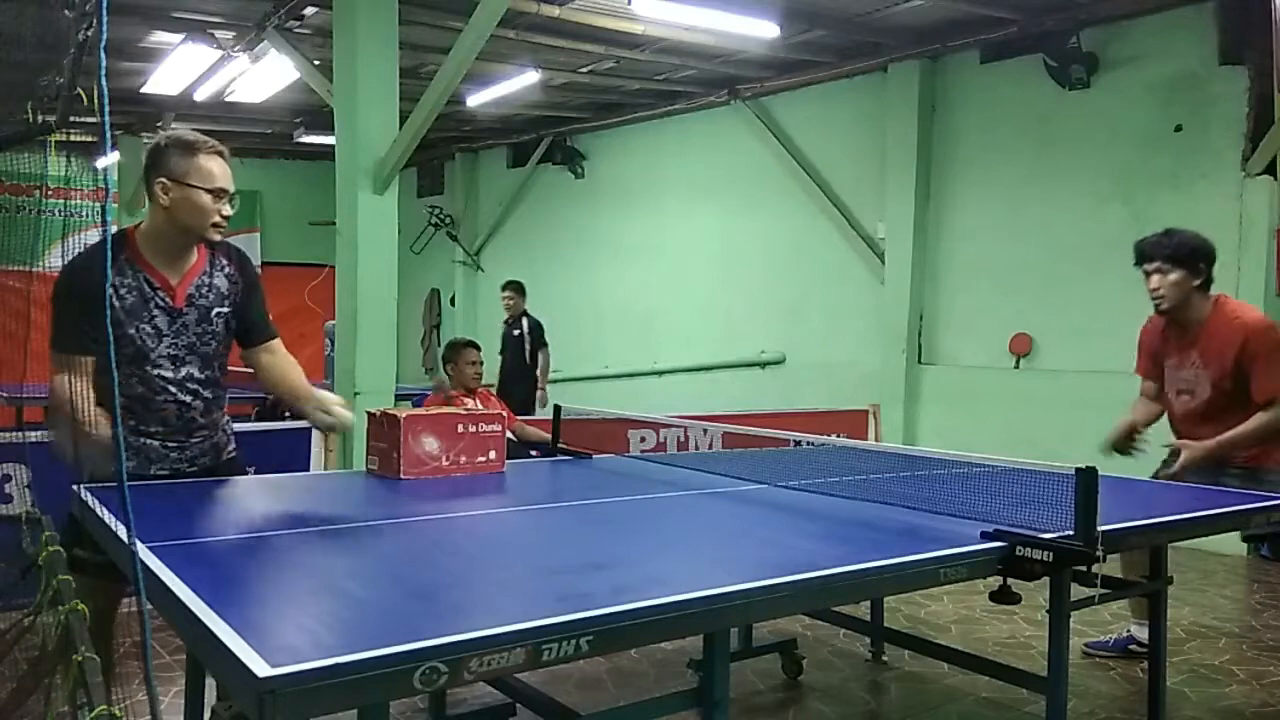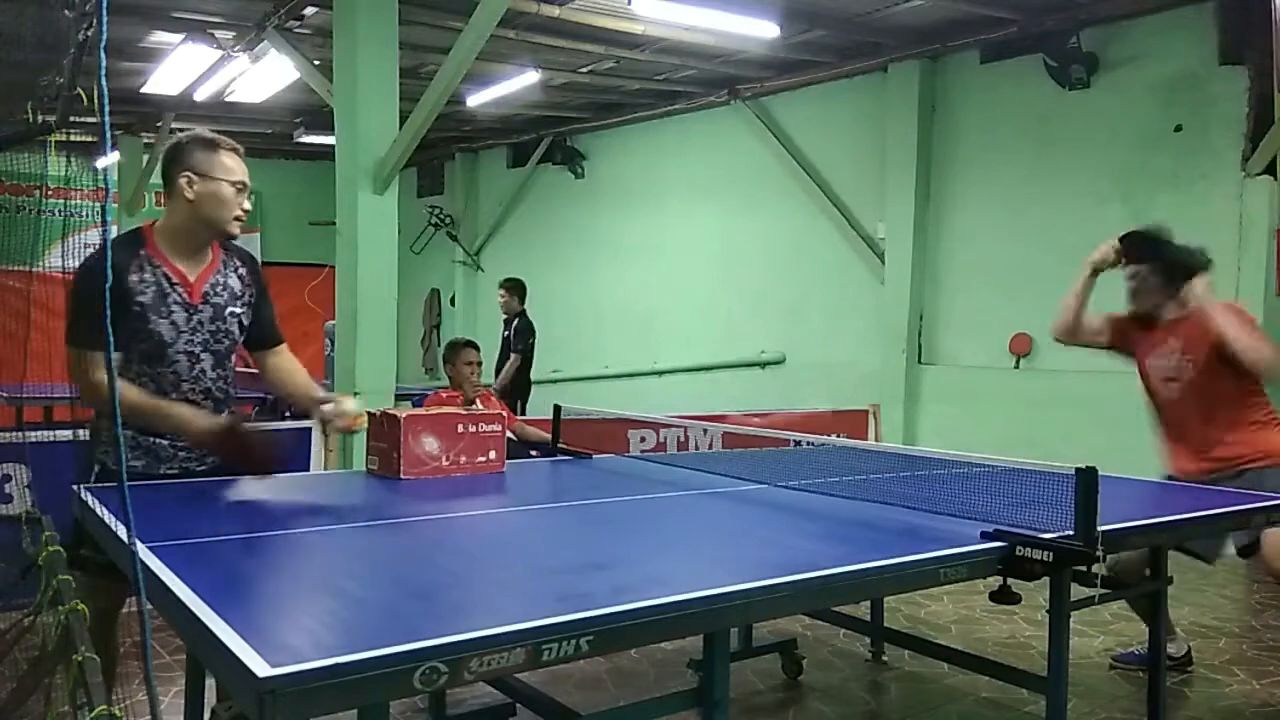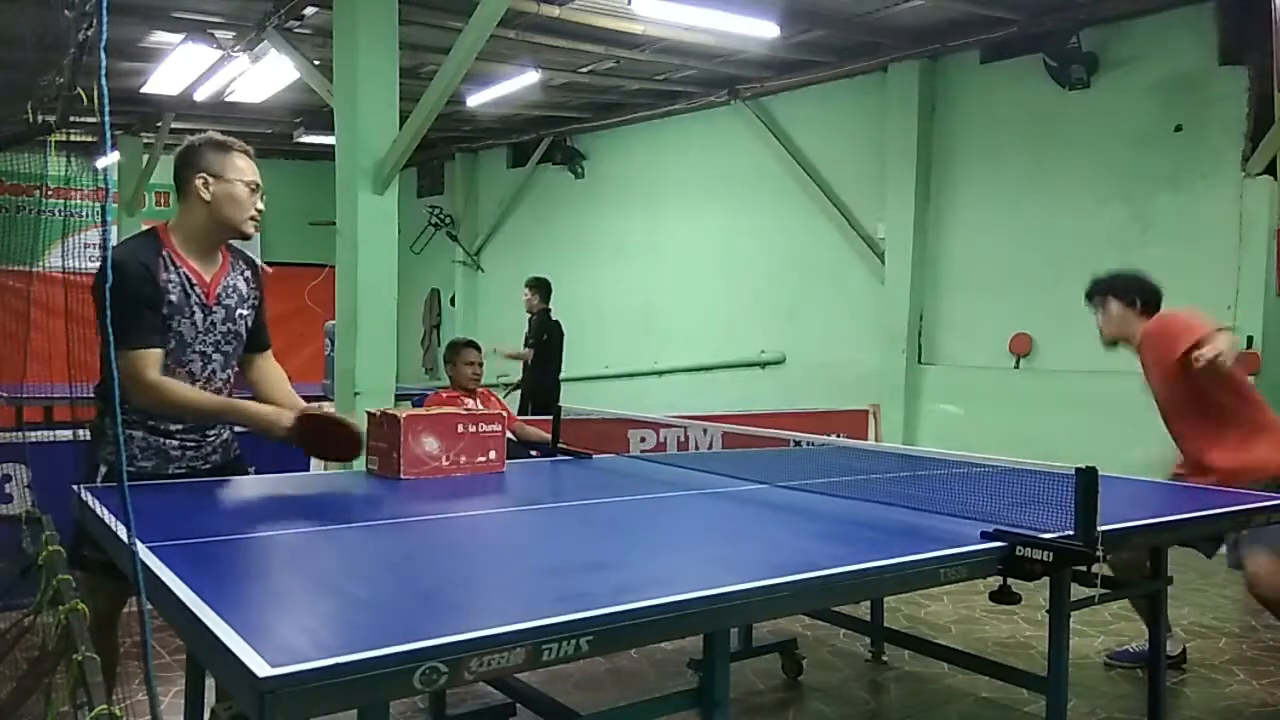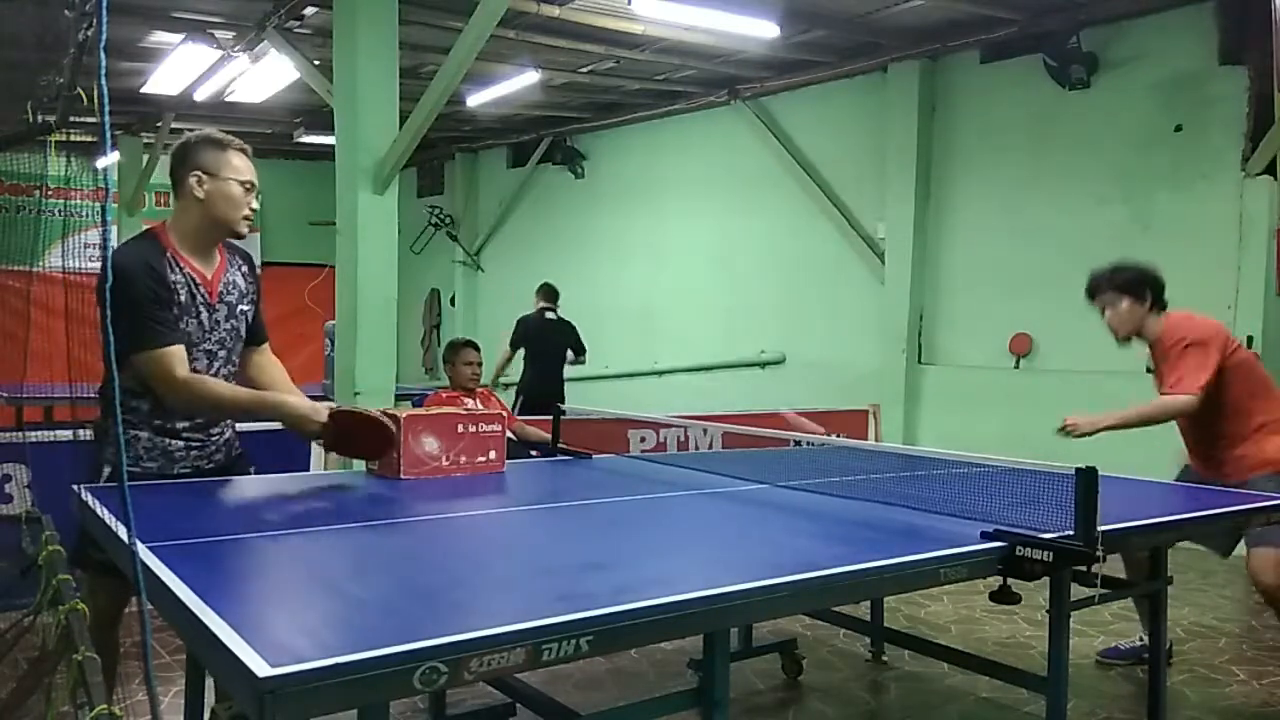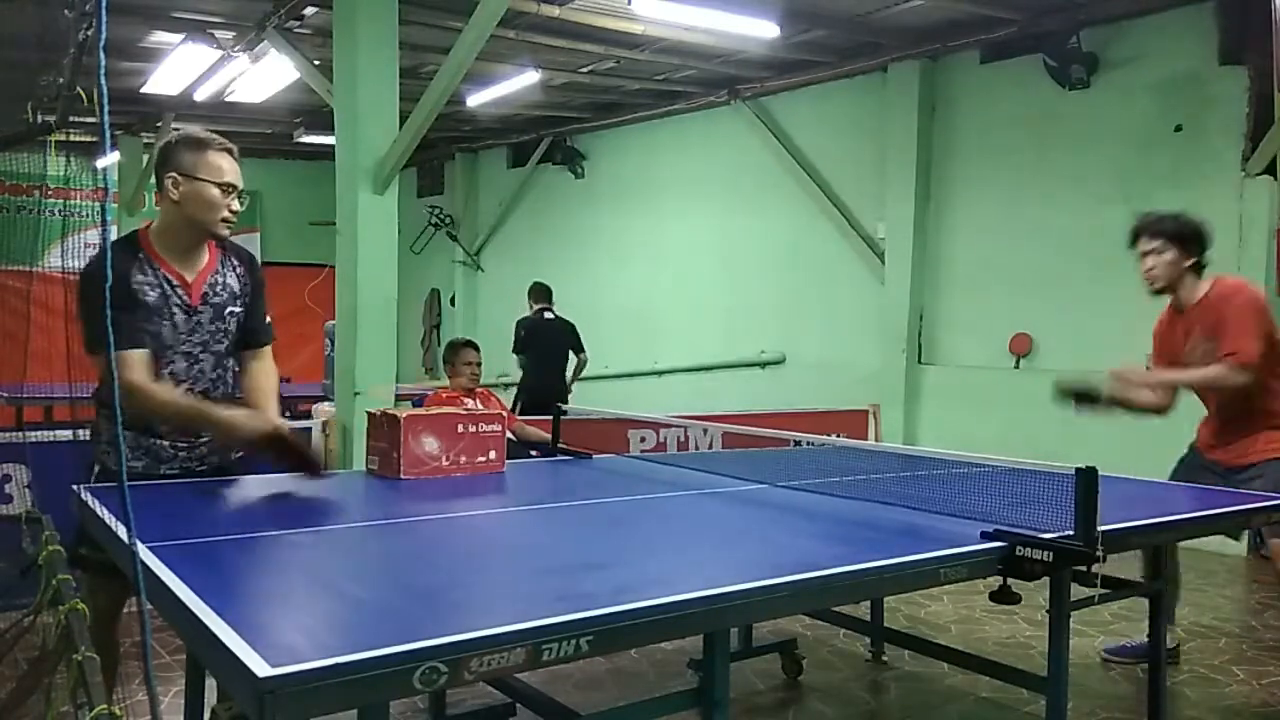
dt=1s
person 1, frame 1
left shoulder: (233, 267)
right shoulder: (91, 273)
left elbow: (267, 353)
right elbow: (70, 377)
left wrist: (312, 402)
right wrist: (83, 419)
left hip: (214, 464)
right hip: (122, 470)
right knee: (94, 607)
person 1, frame 2
left shoulder: (244, 270)
right shoulder: (111, 268)
left elbow: (273, 358)
right elbow: (93, 380)
left wrist: (322, 404)
right wrist: (182, 421)
left hip: (218, 468)
right hip: (131, 469)
right knee: (100, 605)
person 1, frame 3
left shoulder: (246, 272)
right shoulder: (132, 266)
left elbow: (258, 362)
right elbow: (144, 385)
left wrist: (302, 413)
right wrist: (254, 417)
left hip: (217, 463)
right hip: (135, 467)
right knee: (101, 605)
person 1, frame 4
left shoulder: (242, 267)
right shoulder: (135, 267)
right elbow: (175, 383)
left wrist: (305, 407)
right wrist: (281, 408)
left hip: (220, 460)
right hip: (140, 467)
right knee: (103, 606)
person 1, frame 5
left shoulder: (241, 266)
right shoulder: (112, 273)
left elbow: (258, 356)
right elbow: (134, 386)
left wrist: (268, 421)
right wrist: (222, 418)
left hip: (220, 465)
right hip: (132, 467)
right knee: (103, 607)
person 2, frame 1
right shoulder: (1155, 331)
right elbow: (1152, 397)
left wrist: (1208, 449)
right wrist: (1130, 425)
right hip: (1195, 455)
right ankle: (1141, 634)
person 2, frame 2
left shoulder: (1221, 315)
right shoulder: (1134, 329)
right elbow: (1064, 333)
left wrist: (1212, 310)
right wrist: (1091, 271)
right hip: (1189, 475)
right knee: (1122, 564)
right ankle: (1171, 647)
person 2, frame 3
left shoulder: (1168, 327)
right shoulder: (1152, 350)
left elbow: (1222, 339)
left wrist: (1218, 350)
right hip: (1201, 476)
right knee: (1121, 552)
right ankle: (1167, 644)
person 2, frame 4
left shoulder: (1187, 332)
right shoulder: (1160, 351)
left elbow: (1184, 402)
left wrist: (1101, 422)
right hip: (1211, 466)
right ankle: (1152, 639)
person 2, frame 5
left shoulder: (1238, 297)
right shoulder: (1167, 325)
left elbow: (1239, 376)
right elbow: (1160, 401)
left wrist: (1153, 375)
right wrist: (1109, 395)
right hip: (1214, 448)
right ankle: (1162, 638)
